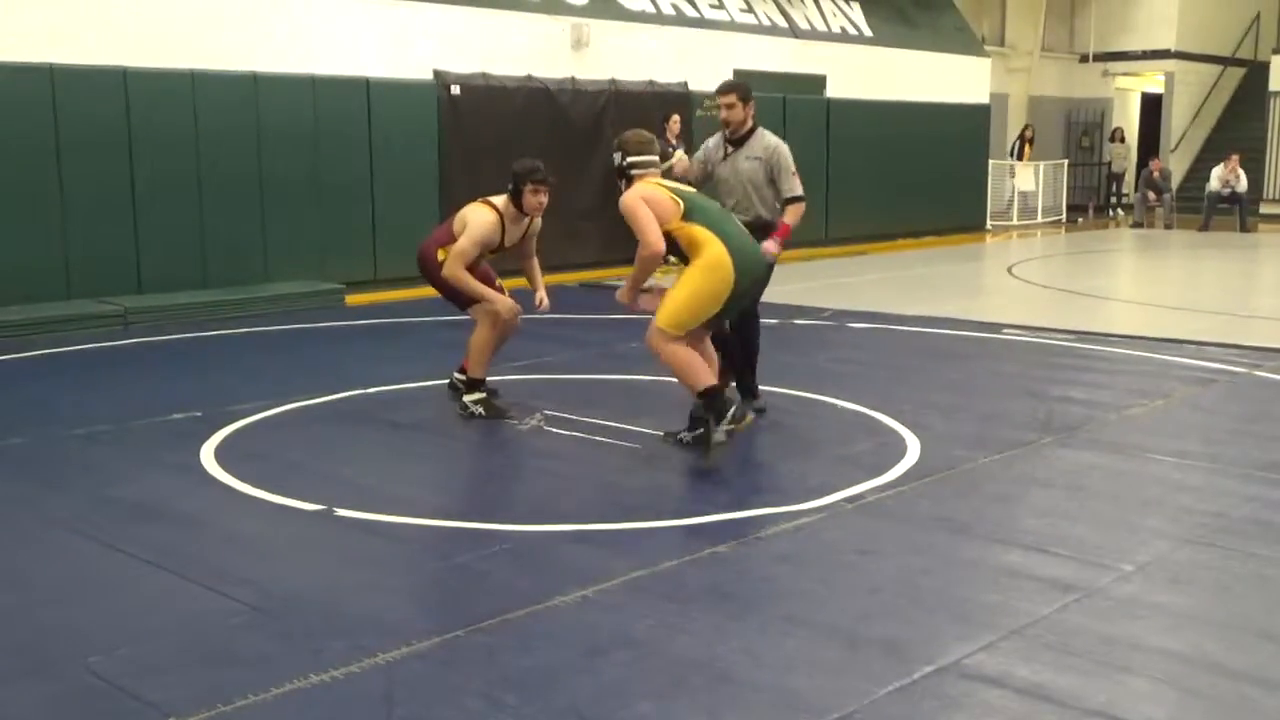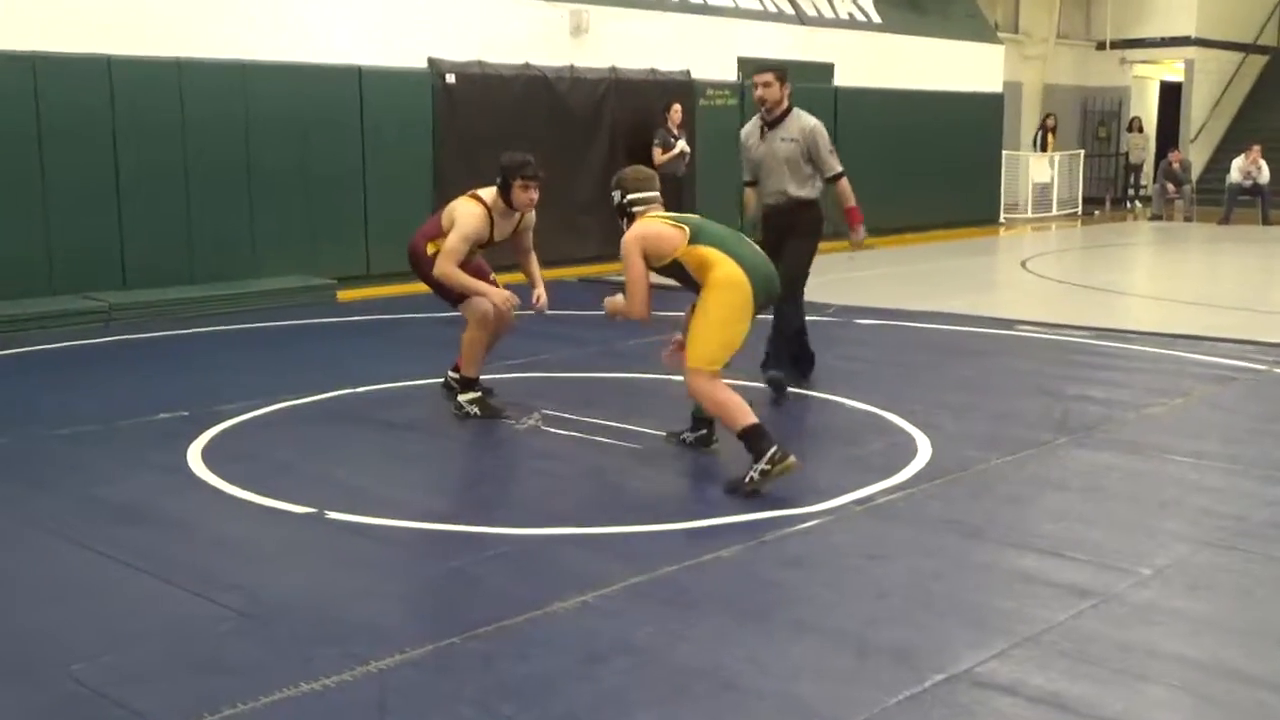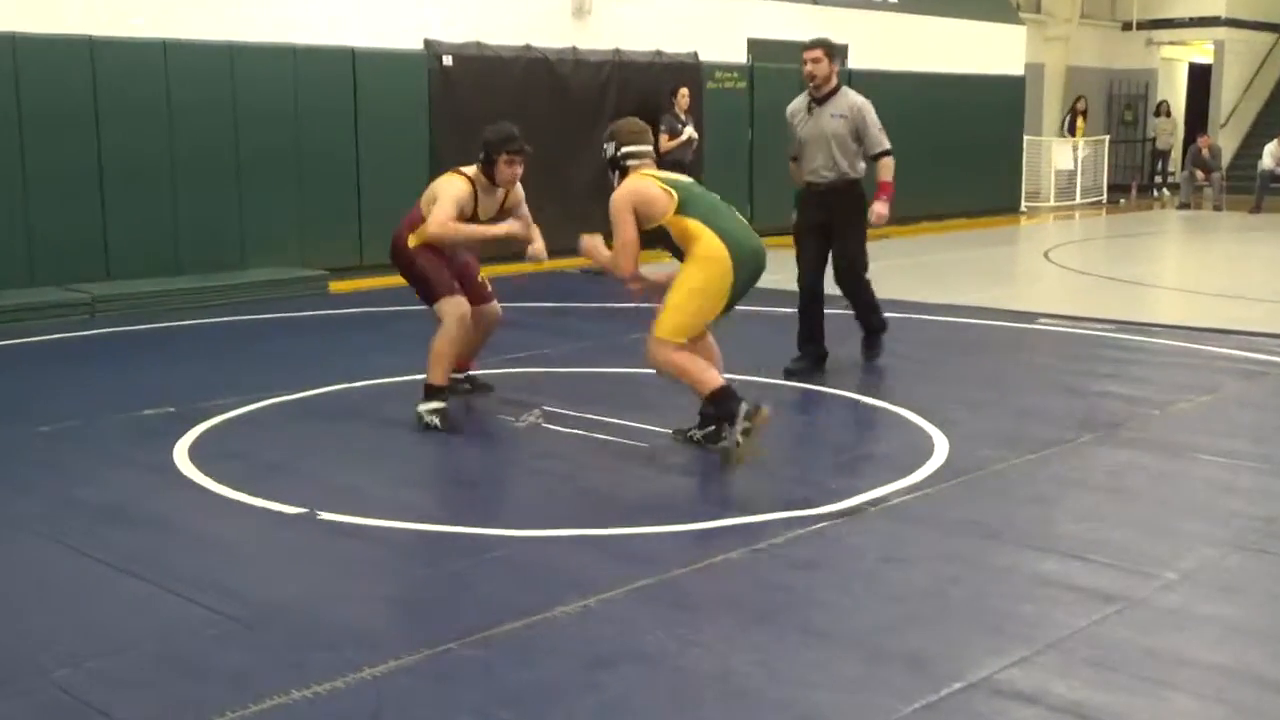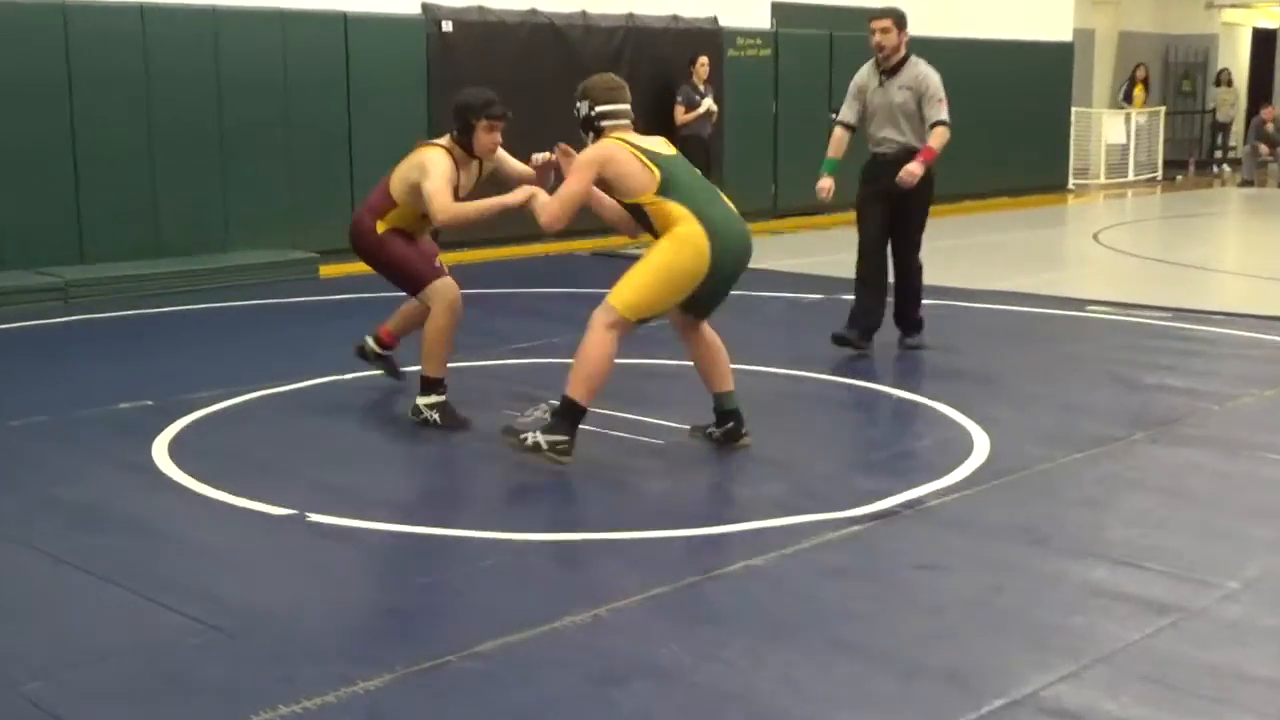
dt=0.3s
person 1, frame 1
left shoulder: (632, 197)
right shoulder: (679, 189)
left elbow: (653, 249)
left wrist: (632, 286)
right wrist: (668, 297)
left hip: (721, 261)
right hip: (752, 259)
left knee: (661, 337)
right knee: (695, 335)
left ankle: (723, 410)
right ankle: (703, 424)
person 1, frame 2
left shoulder: (633, 237)
right shoulder: (681, 221)
left elbow: (639, 310)
left wrist: (616, 306)
right wrist: (689, 334)
left hip: (733, 280)
right hip: (762, 272)
left knee: (700, 379)
left ankle: (768, 454)
right ankle: (702, 427)
person 1, frame 3
left shoulder: (625, 194)
right shoulder: (676, 181)
left elbow: (623, 269)
left wrist: (595, 251)
right wrist: (659, 282)
left hip: (719, 255)
right hip: (750, 248)
left knee: (665, 350)
right knee: (691, 330)
left ankle: (739, 412)
right ankle: (716, 422)
person 1, frame 4
left shoulder: (599, 155)
right shoulder: (658, 144)
left elbow: (551, 220)
left wrist: (534, 194)
right wrist: (586, 188)
left hip: (694, 243)
right hip: (734, 238)
left knee: (607, 322)
right knee: (688, 320)
left ankle: (561, 431)
right ankle: (729, 422)
person 2, frame 1
left shoulder: (772, 148)
right shoulder: (711, 147)
left elbow: (795, 201)
right elbow: (693, 182)
left wrist: (777, 240)
right wrist: (679, 172)
left hip: (759, 242)
left knee: (743, 311)
left ankle: (747, 390)
right ankle: (726, 370)
person 2, frame 2
left shoulder: (808, 127)
right shoulder: (749, 133)
left elbow: (836, 176)
left wrist: (855, 221)
left hip: (803, 217)
right hip: (771, 220)
left knee: (788, 290)
right knee: (783, 294)
left ankle: (782, 367)
right ankle: (801, 361)
person 2, frame 3
left shoulder: (856, 105)
right shoulder: (795, 110)
left elbow: (884, 155)
left wrist: (883, 199)
right wrist: (799, 202)
left hip: (848, 199)
right hip: (812, 199)
left knee: (851, 275)
right knee: (808, 280)
left ankle: (873, 332)
right ankle: (810, 355)
person 2, frame 4
left shoulder: (924, 76)
right shoulder: (863, 78)
left elbow: (941, 128)
right elbow: (844, 126)
left wrist: (921, 162)
right wrist: (828, 172)
left hip: (911, 174)
right hip: (876, 170)
left knee: (906, 254)
right knee: (870, 249)
left ankle: (910, 326)
right ankle: (861, 330)
person 3, frame 1
left shoulder: (532, 220)
right shoulder: (487, 220)
left elbow: (529, 256)
right elbow: (451, 271)
left wrist: (540, 289)
right wrist: (494, 297)
left hip: (467, 258)
right hip: (439, 258)
left knee: (509, 318)
right knee: (491, 314)
left ankle: (463, 378)
right ankle: (472, 397)
person 3, frame 2
left shoulder: (525, 214)
right shoulder: (475, 215)
left elbow: (526, 251)
right elbow: (442, 270)
left wrist: (538, 285)
right wrist: (489, 290)
left hip: (462, 253)
right hip: (430, 251)
left knee: (503, 315)
right knee: (482, 311)
left ankle: (458, 377)
right ankle: (467, 397)
person 3, frame 3
left shoulder: (510, 188)
right shoulder: (458, 187)
left elbow: (528, 226)
right elbow: (435, 230)
left wrist: (537, 243)
right wrist: (496, 230)
left hip: (448, 248)
right hip: (413, 246)
left knee: (489, 314)
right knee: (457, 313)
left ankle: (457, 373)
right ankle: (431, 404)
person 3, frame 4
left shoulder: (486, 155)
right shoulder: (435, 160)
left elbow: (531, 181)
right elbow: (444, 214)
left wrist: (541, 171)
right wrist: (509, 199)
left hip: (407, 229)
right hip: (376, 231)
left knee: (436, 299)
right knee: (447, 297)
left ankle: (377, 346)
right ankle: (430, 399)
